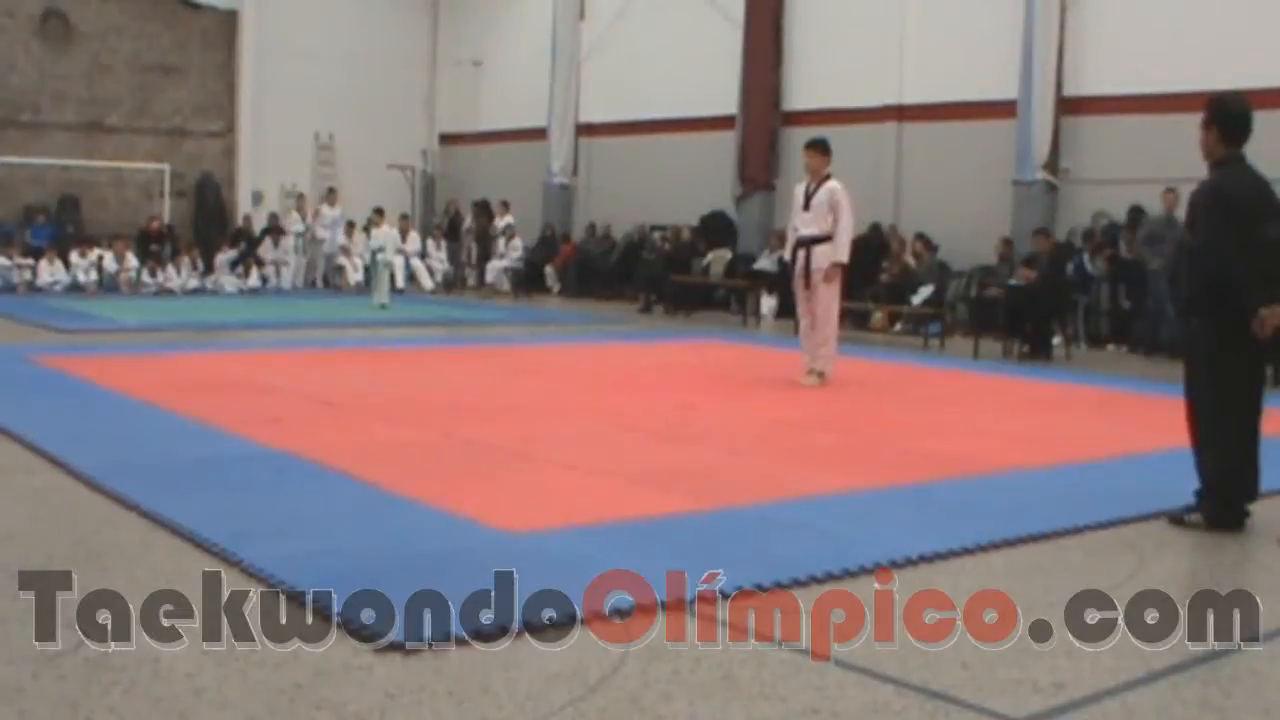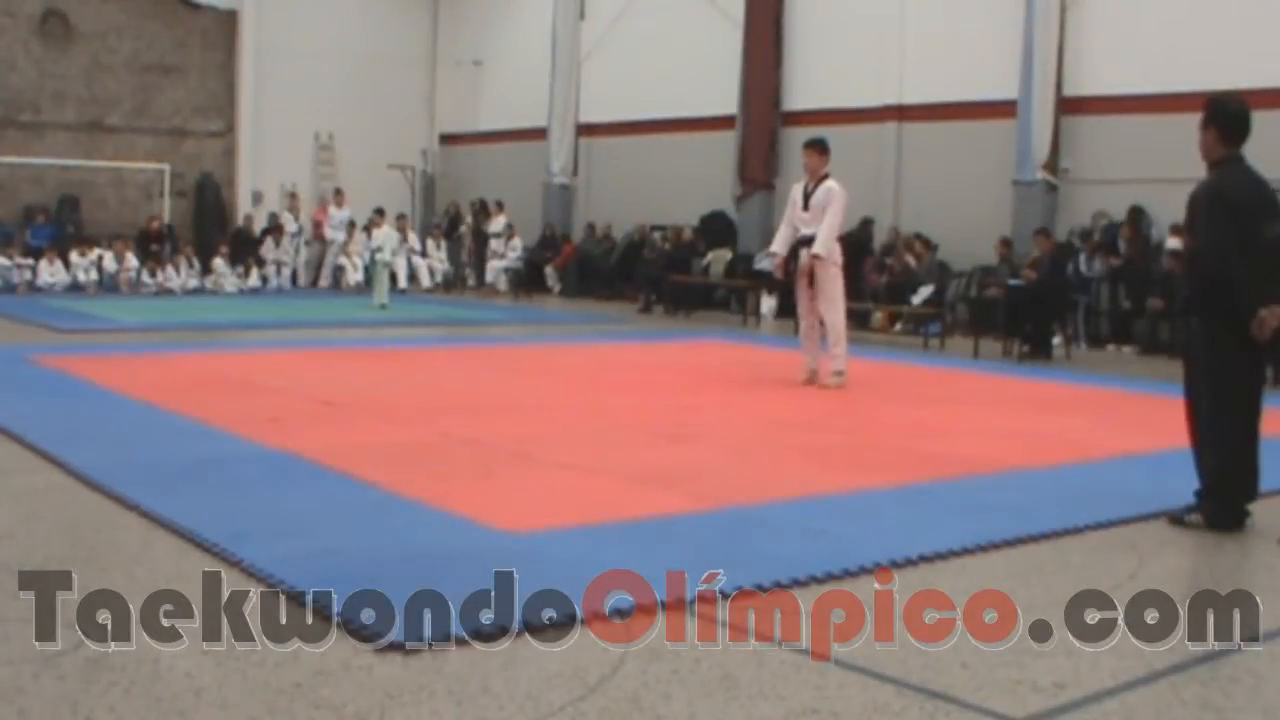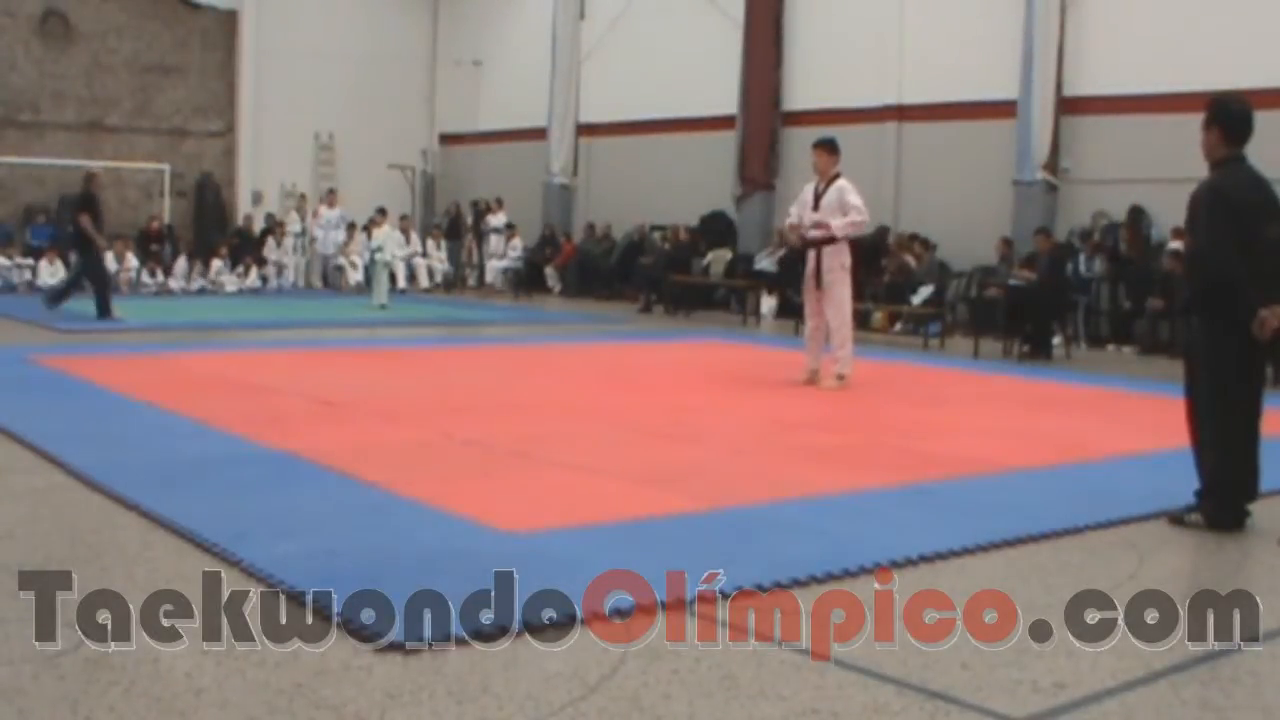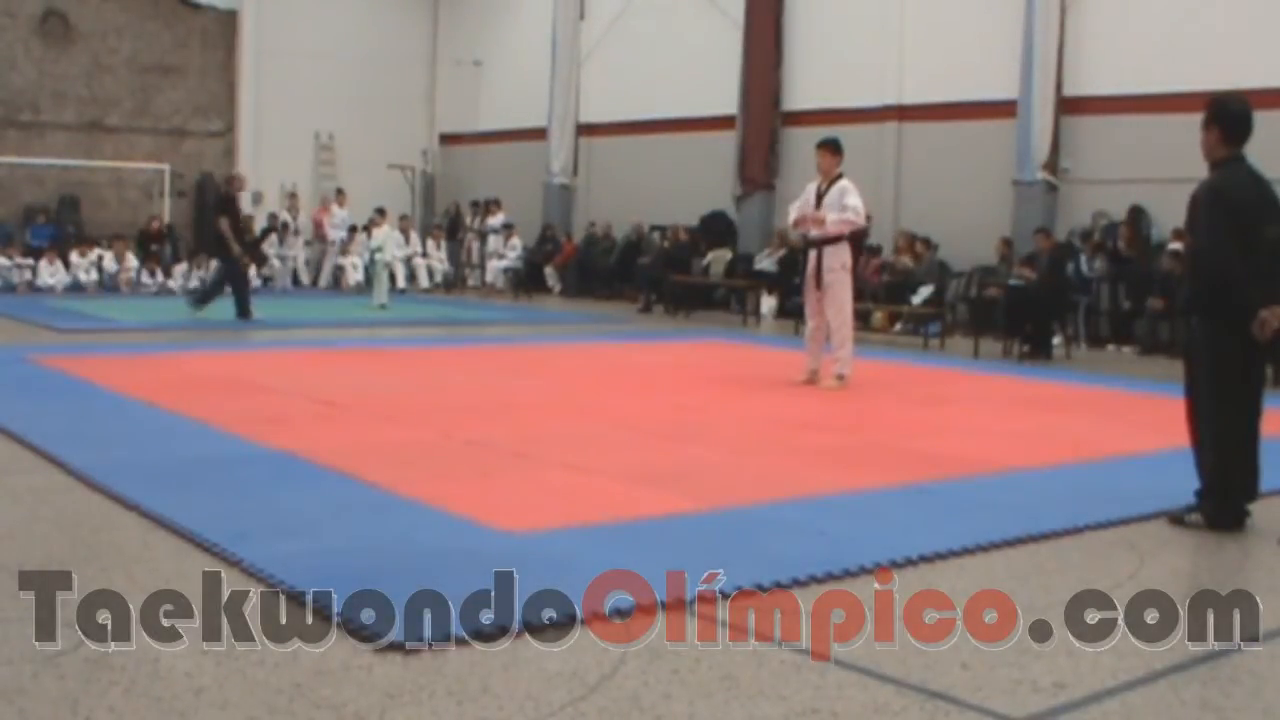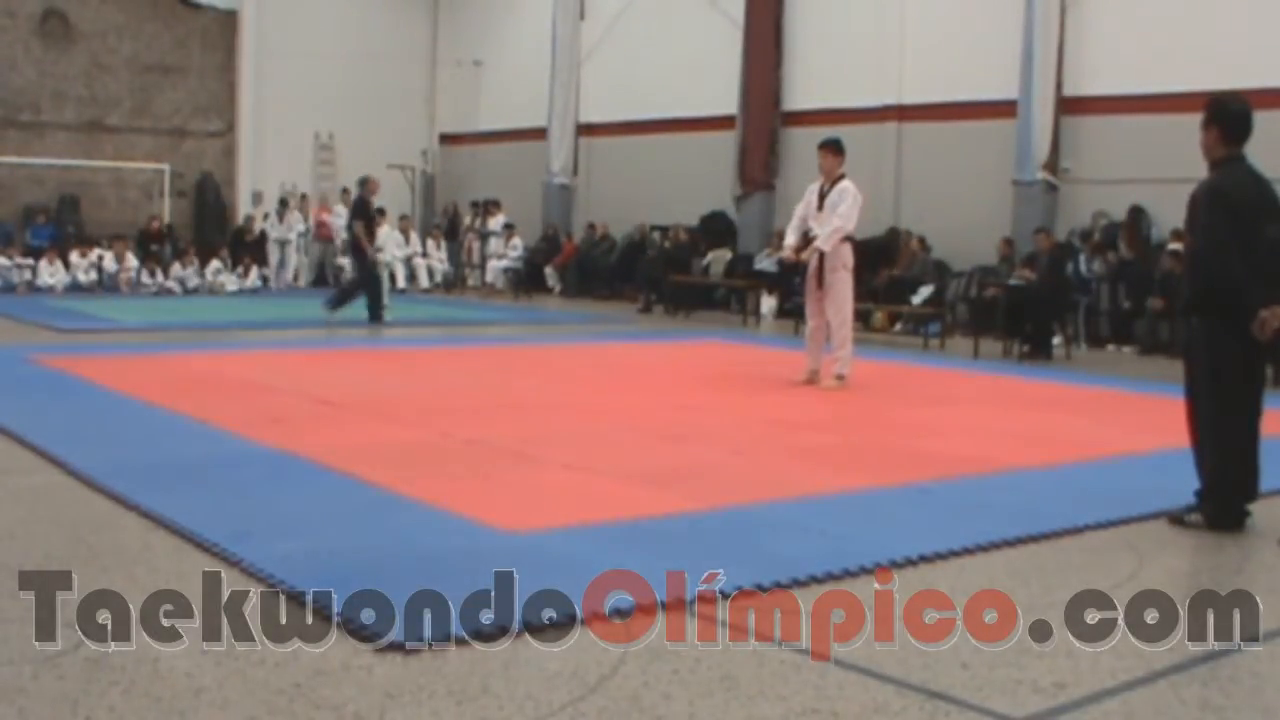
dt=1s
person 1, frame 1
left shoulder: (1213, 191)
left elbow: (1211, 261)
left hip: (1216, 316)
left knee: (1213, 411)
right knee: (1240, 408)
left ankle: (1220, 506)
right ankle: (1234, 499)
person 1, frame 2
left shoulder: (1211, 192)
left elbow: (1210, 261)
left hip: (1218, 317)
left knee: (1214, 411)
right knee: (1240, 408)
left ankle: (1220, 506)
right ankle: (1233, 500)
person 1, frame 3
left shoulder: (1213, 192)
left elbow: (1211, 262)
left hip: (1219, 316)
left knee: (1214, 410)
right knee: (1241, 407)
left ankle: (1220, 505)
right ankle: (1234, 499)
person 1, frame 4
left shoulder: (1213, 191)
left elbow: (1209, 262)
left hip: (1218, 316)
left knee: (1214, 410)
right knee: (1241, 407)
left ankle: (1219, 506)
right ankle: (1235, 499)
person 1, frame 5
left shoulder: (1212, 192)
left elbow: (1209, 262)
left hip: (1217, 316)
left knee: (1214, 411)
right knee: (1241, 407)
left ankle: (1220, 506)
right ankle: (1235, 499)
person 2, frame 1
left shoulder: (835, 190)
right shoulder: (800, 190)
left elbow: (844, 228)
left wrist: (837, 262)
right wrist: (791, 258)
left hip: (824, 256)
right hip: (802, 256)
left knee: (824, 314)
right knee: (805, 313)
left ankle: (821, 368)
right ankle: (812, 365)
person 2, frame 2
left shoulder: (834, 190)
right shoulder: (797, 190)
left elbow: (829, 227)
right elbow: (788, 224)
left wrist: (813, 257)
right wrist: (780, 254)
left hip: (825, 256)
right hip: (802, 254)
left knee: (831, 313)
right knee: (806, 314)
left ankle: (838, 370)
right ankle: (812, 368)
person 2, frame 3
left shoulder: (844, 188)
right shoulder: (809, 190)
left elbow: (861, 218)
right elbow: (795, 216)
left wrist: (831, 225)
right wrist: (793, 227)
left hip: (835, 255)
right hip: (813, 255)
left knee: (838, 315)
right knee: (813, 315)
left ankle: (841, 372)
right ankle: (813, 368)
person 2, frame 4
left shoulder: (845, 188)
right shoulder: (811, 188)
left elbow: (857, 217)
right elbow: (794, 211)
left wrist: (825, 220)
right wrist: (798, 220)
left hip: (835, 255)
right hip: (814, 254)
left knee: (838, 315)
right knee: (814, 315)
left ankle: (841, 372)
right ankle: (813, 368)
person 2, frame 5
left shoulder: (848, 190)
right shoulder: (813, 190)
left elbow: (840, 225)
right elbow: (799, 218)
left wrist: (813, 248)
right wrist: (790, 245)
left hip: (837, 255)
right hip: (815, 255)
left knee: (839, 315)
right knee: (814, 314)
left ankle: (841, 372)
right ankle: (813, 369)
